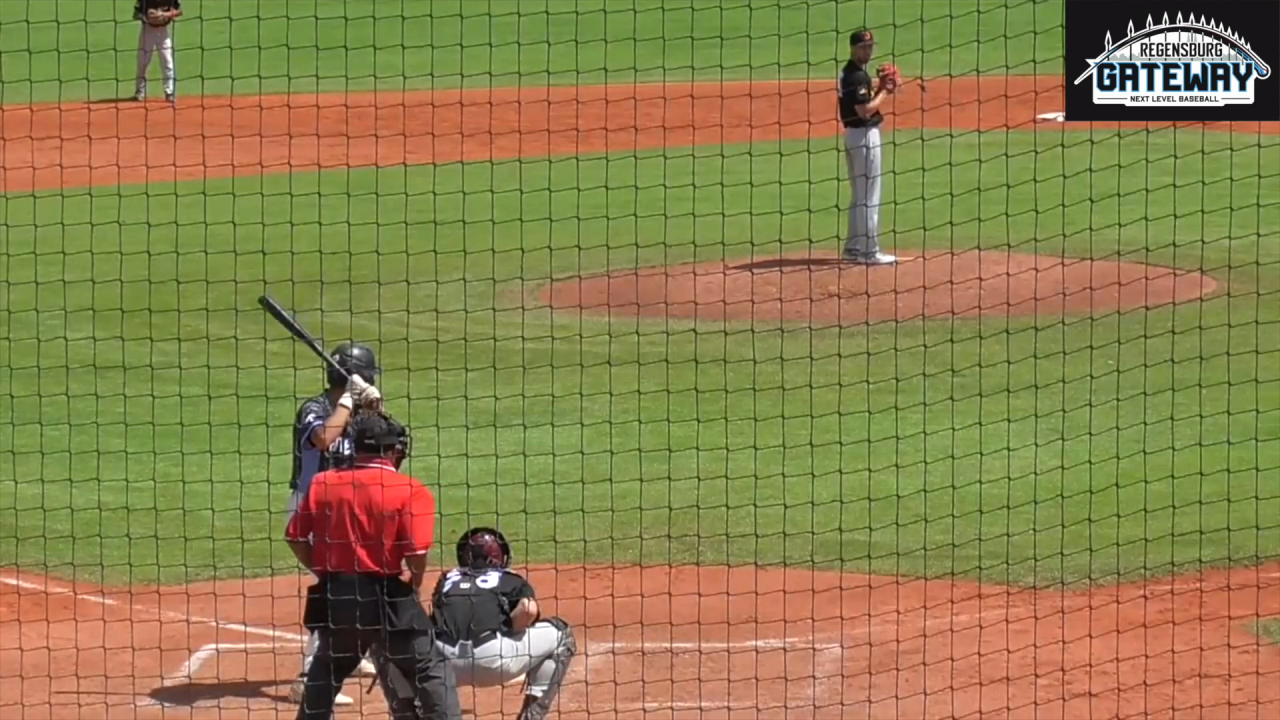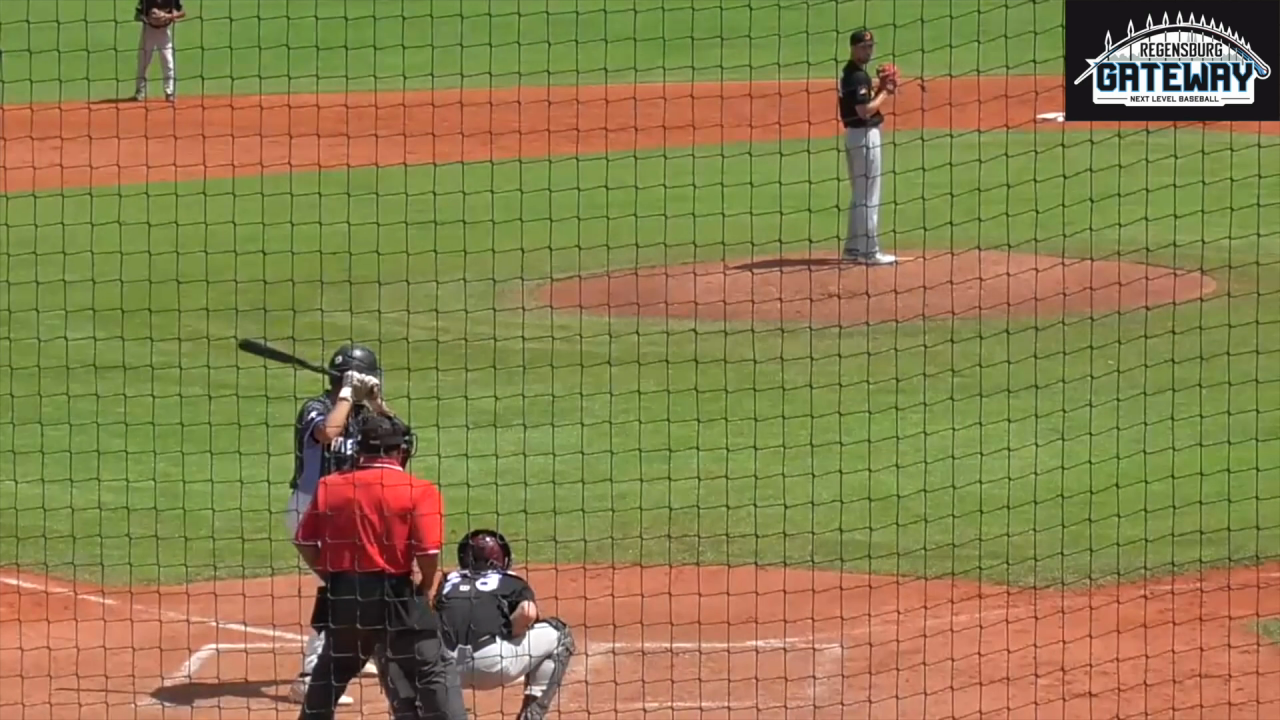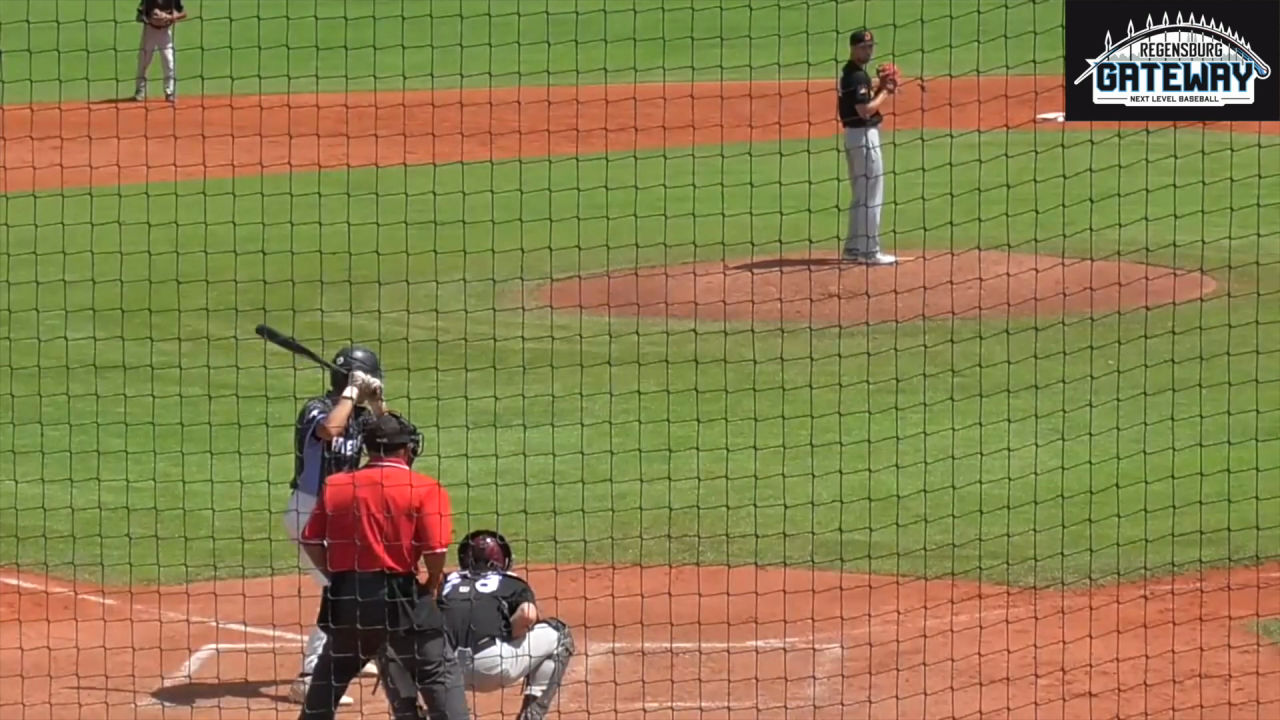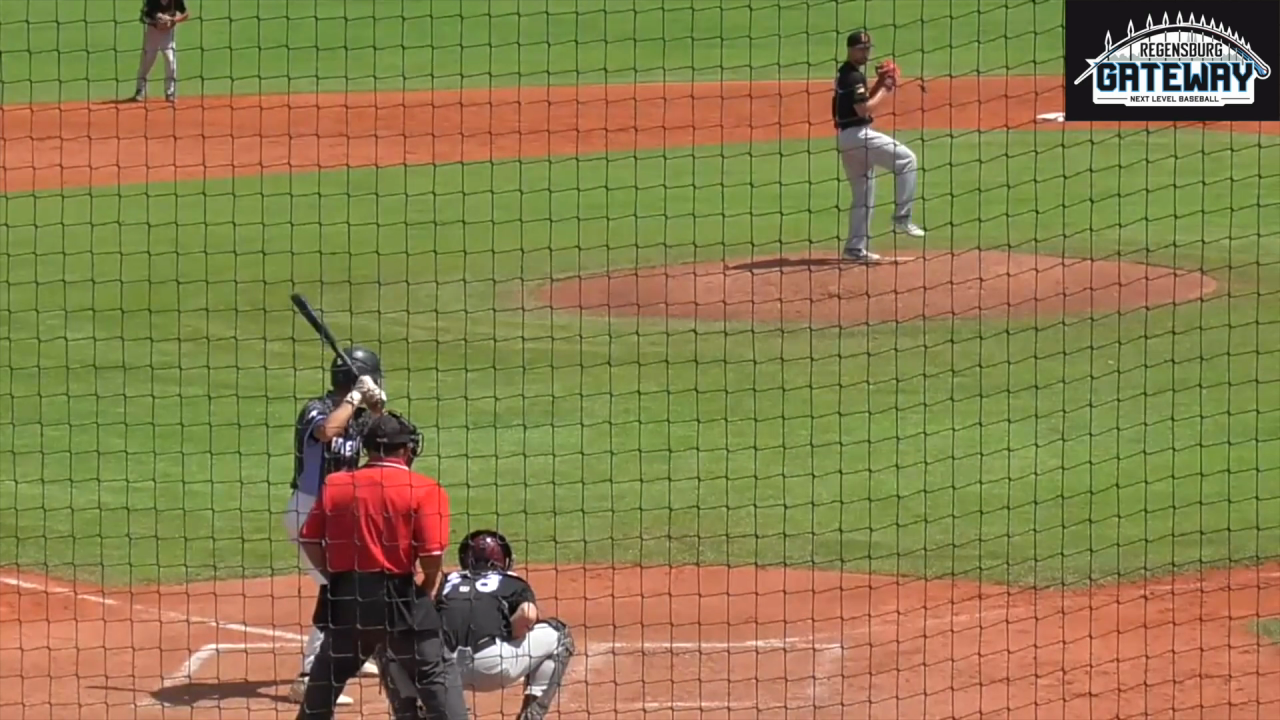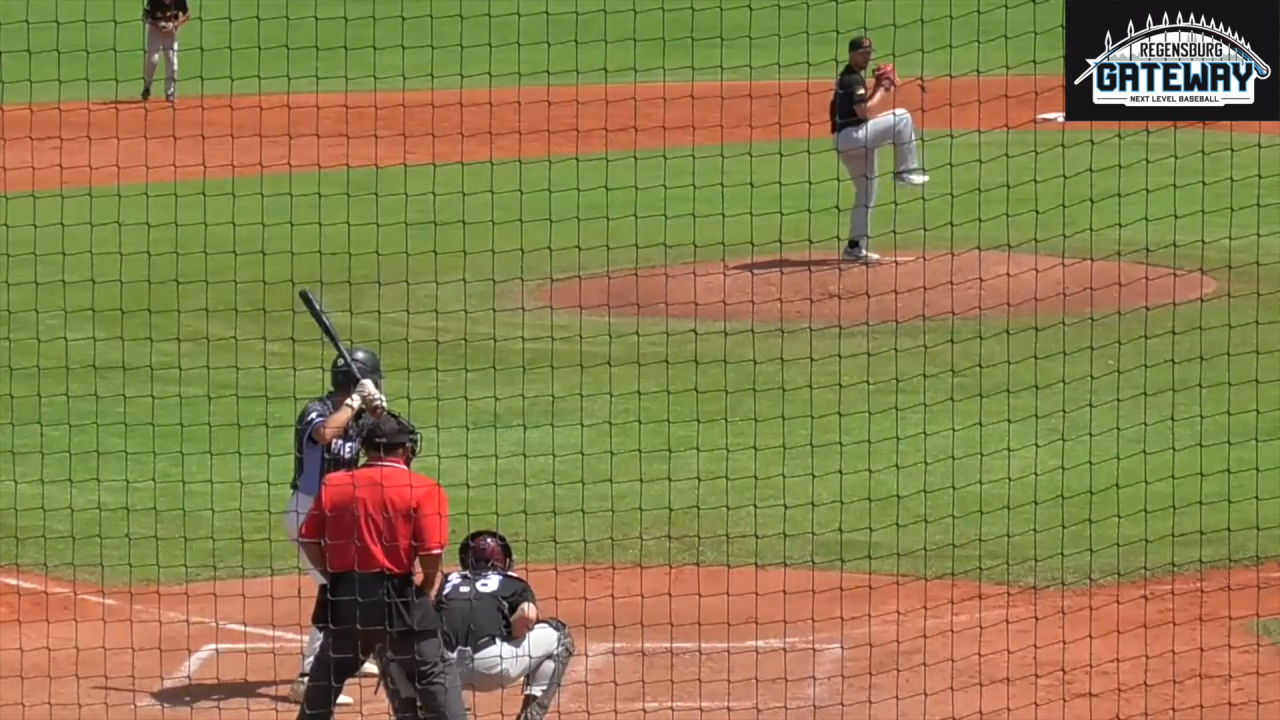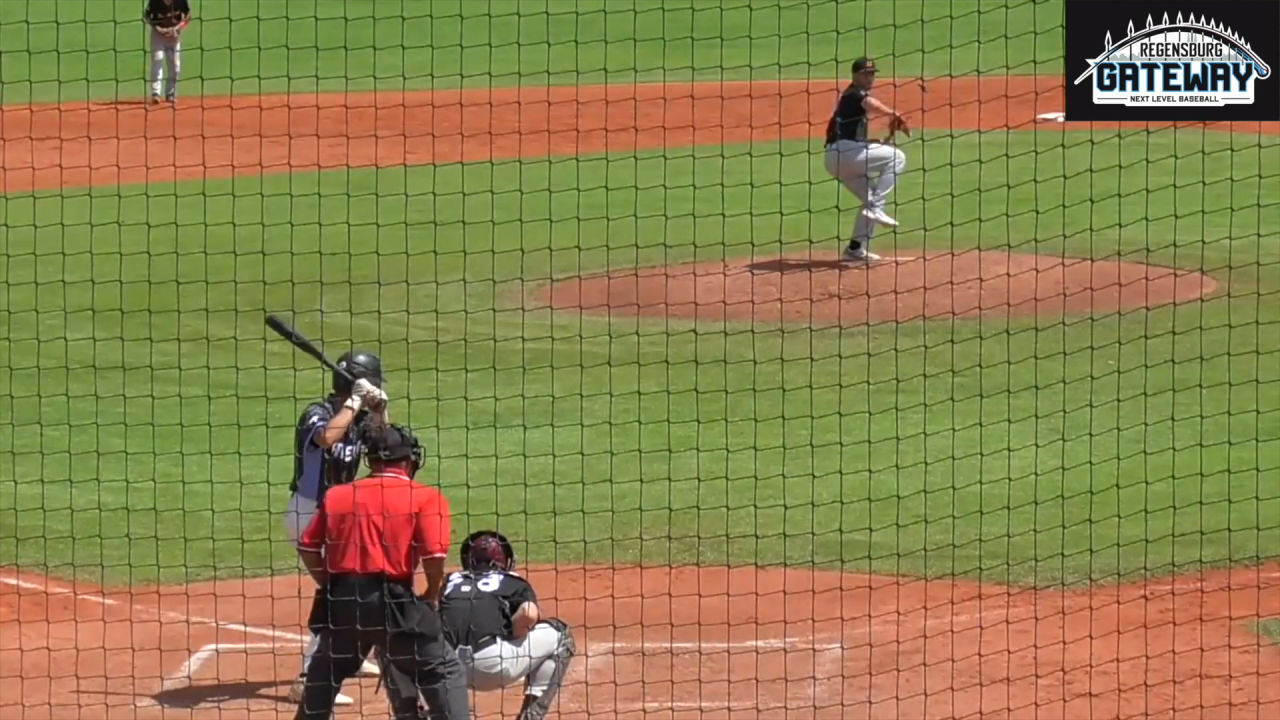
dt=0.2s
person 1, frame 1
left shoulder: (351, 410)
right shoulder: (313, 409)
right elbow: (324, 439)
left wrist: (373, 407)
right wrist: (349, 399)
right ankle: (308, 679)
person 1, frame 2
left shoulder: (356, 412)
right shoulder: (314, 408)
right elbow: (327, 434)
left wrist: (376, 401)
right wrist: (349, 391)
right hip: (311, 512)
right ankle: (308, 679)
person 1, frame 3
left shoulder: (358, 413)
right shoulder: (315, 408)
right elbow: (330, 430)
left wrist: (376, 402)
right wrist: (351, 391)
right hip: (310, 512)
right ankle: (308, 678)
person 1, frame 4
left shoulder: (358, 415)
right shoulder: (316, 409)
right elbow: (327, 431)
left wrist: (377, 410)
right wrist: (356, 396)
right hip: (310, 512)
right ankle: (308, 679)
person 1, frame 5
left shoulder: (356, 415)
right shoulder: (316, 410)
right elbow: (325, 434)
left wrist: (376, 414)
right wrist: (356, 400)
right hip: (310, 513)
right ankle: (308, 679)
person 1, frame 6
left shoulder: (358, 417)
right shoulder: (317, 413)
right elbow: (327, 438)
left wrist: (379, 413)
right wrist: (356, 402)
right hip: (309, 515)
right ankle: (308, 680)
person 2, frame 1
left shoulder: (321, 483)
right shoulder: (411, 491)
left elbow: (296, 537)
right elbow: (417, 552)
left wrist: (325, 573)
right wrist: (414, 585)
left hip: (335, 596)
right hip: (386, 595)
left knee: (325, 673)
right knee: (429, 670)
person 2, frame 2
left shoulder: (329, 486)
right shoulder: (420, 490)
left elbow: (305, 541)
right elbow: (428, 551)
right wrist: (425, 587)
left hip: (342, 596)
right hip: (394, 596)
left knee: (330, 673)
right knee: (435, 673)
person 2, frame 3
left shoulder: (335, 485)
right shoulder: (426, 489)
left elbow: (311, 541)
right elbow: (435, 550)
right wrist: (431, 586)
left hip: (346, 596)
right hip: (399, 595)
left knee: (331, 672)
right knee: (439, 672)
person 2, frame 4
left shoulder: (334, 484)
right shoulder: (425, 489)
left elbow: (310, 540)
right elbow: (431, 553)
right wrist: (426, 588)
left hip: (345, 597)
right hip: (397, 596)
left knee: (328, 673)
right knee: (434, 673)
person 2, frame 5
left shoulder: (333, 484)
right shoulder: (425, 489)
left elbow: (309, 539)
right elbow: (431, 552)
right wrist: (426, 589)
left hip: (344, 596)
right hip: (397, 595)
left knee: (328, 673)
right knee: (433, 673)
person 2, frame 6
left shoulder: (336, 495)
right shoulder: (426, 497)
left elbow: (308, 547)
right elbow: (434, 555)
right wrist: (432, 596)
left hip: (342, 600)
right hip: (393, 598)
left knee: (325, 674)
right knee: (441, 672)
person 3, frame 1
left shoulder: (849, 72)
right shoulder: (858, 75)
right elbow: (865, 111)
left wrist: (881, 88)
right wrist: (885, 92)
left hip: (854, 134)
right hip: (864, 135)
left knee: (860, 195)
right knee: (869, 195)
left ankle: (853, 248)
right ankle: (868, 251)
person 3, frame 2
left shoulder: (851, 72)
right shoulder: (857, 76)
right elbow: (865, 111)
left wrist: (881, 88)
right wrist: (886, 92)
left hip: (855, 135)
right hip: (864, 136)
left knee: (860, 195)
right knee: (868, 196)
left ankle: (853, 247)
right ankle: (869, 251)
person 3, frame 3
left shoulder: (851, 72)
right shoulder: (857, 75)
right elbow: (865, 110)
left wrist: (881, 88)
right wrist: (886, 91)
left hip: (854, 135)
right hip: (863, 135)
left knee: (861, 195)
right knee: (871, 196)
left ankle: (854, 248)
right ankle: (869, 251)
person 3, frame 4
left shoulder: (846, 73)
right shoulder: (853, 75)
right elbow: (864, 110)
left wrist: (879, 84)
right wrist: (885, 88)
left hip: (847, 136)
right hip: (857, 135)
left knee: (862, 194)
right knee: (906, 159)
left ankle: (855, 248)
right ankle: (902, 217)
person 3, frame 5
left shoulder: (850, 77)
right shoulder: (853, 78)
left elbow: (861, 106)
right elbow: (864, 111)
left wrist: (878, 88)
right wrist: (884, 89)
left hip: (846, 140)
right hip: (855, 135)
left knee: (865, 196)
right knee: (902, 117)
left ankle: (855, 247)
right ankle: (905, 171)
person 3, frame 6
left shoulder: (851, 97)
right shoulder: (856, 93)
right elbow: (871, 103)
right wrist: (895, 115)
left hip: (838, 157)
right hip: (846, 151)
left knee: (869, 200)
right knee: (897, 158)
left ankle: (855, 249)
right ankle: (875, 206)
person 4, frame 1
left shoulder: (447, 579)
right shoulder: (512, 580)
left elbow: (436, 620)
right elbow: (529, 609)
right wrist: (506, 634)
right hip: (491, 657)
right knee: (561, 635)
person 4, frame 2
left shoulder: (449, 580)
right shoulder: (512, 582)
right elbow: (528, 612)
right wrist: (505, 638)
right hip: (490, 660)
right knee: (559, 635)
person 4, frame 3
left shoulder: (449, 581)
right shoulder: (512, 583)
right elbow: (528, 614)
right wrist: (504, 638)
right hip: (490, 663)
right knee: (559, 636)
person 4, frame 4
left shoulder: (449, 581)
right shoulder: (512, 582)
right elbow: (528, 614)
right wrist: (505, 637)
right hip: (491, 663)
right knee: (559, 636)
person 4, frame 5
left shoulder: (449, 581)
right shoulder: (512, 583)
right elbow: (528, 614)
right wrist: (506, 639)
right hip: (490, 663)
right knee: (558, 635)
person 4, frame 6
left shoulder: (451, 581)
right shoulder: (513, 582)
right elbow: (529, 614)
right wrist: (507, 637)
right hip: (491, 662)
right knee: (560, 636)
